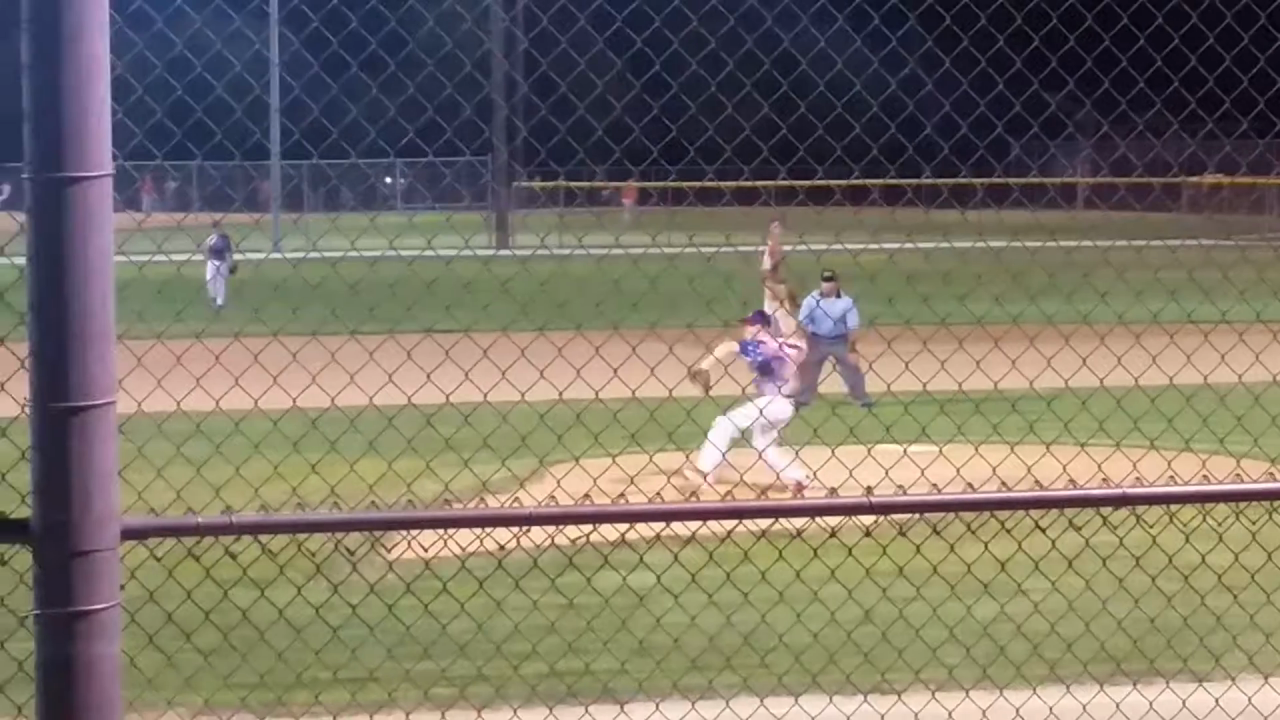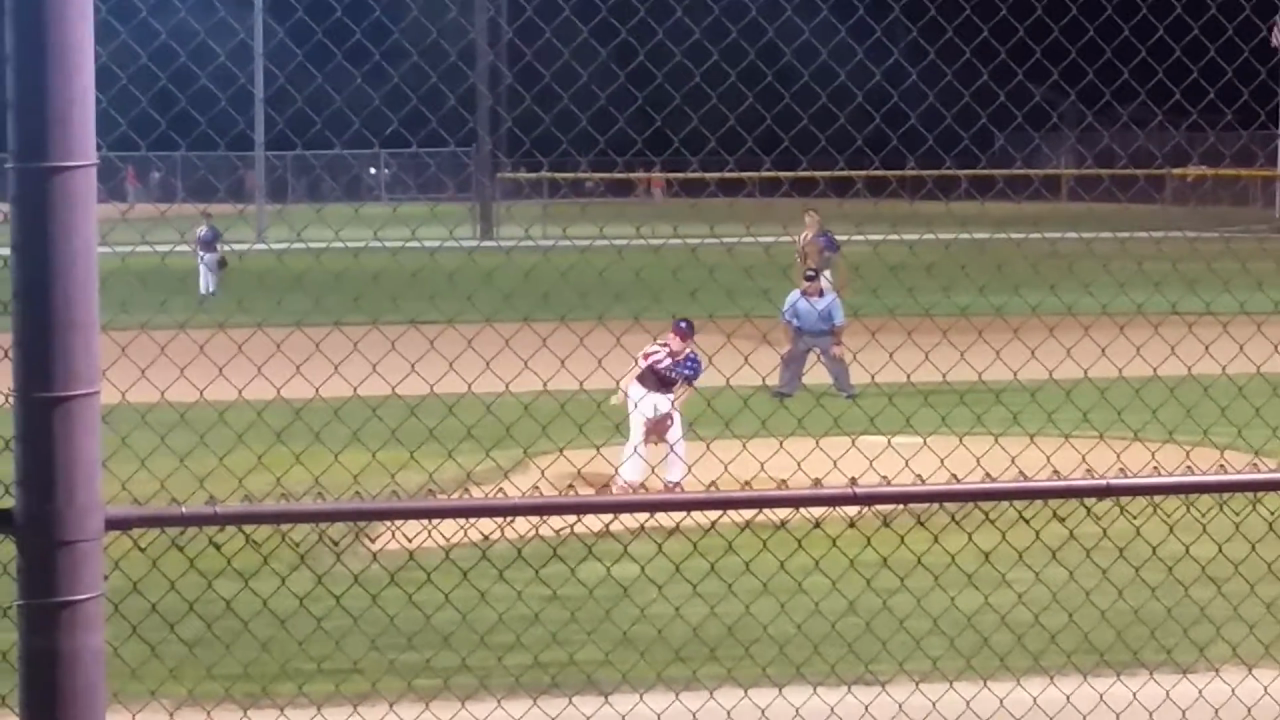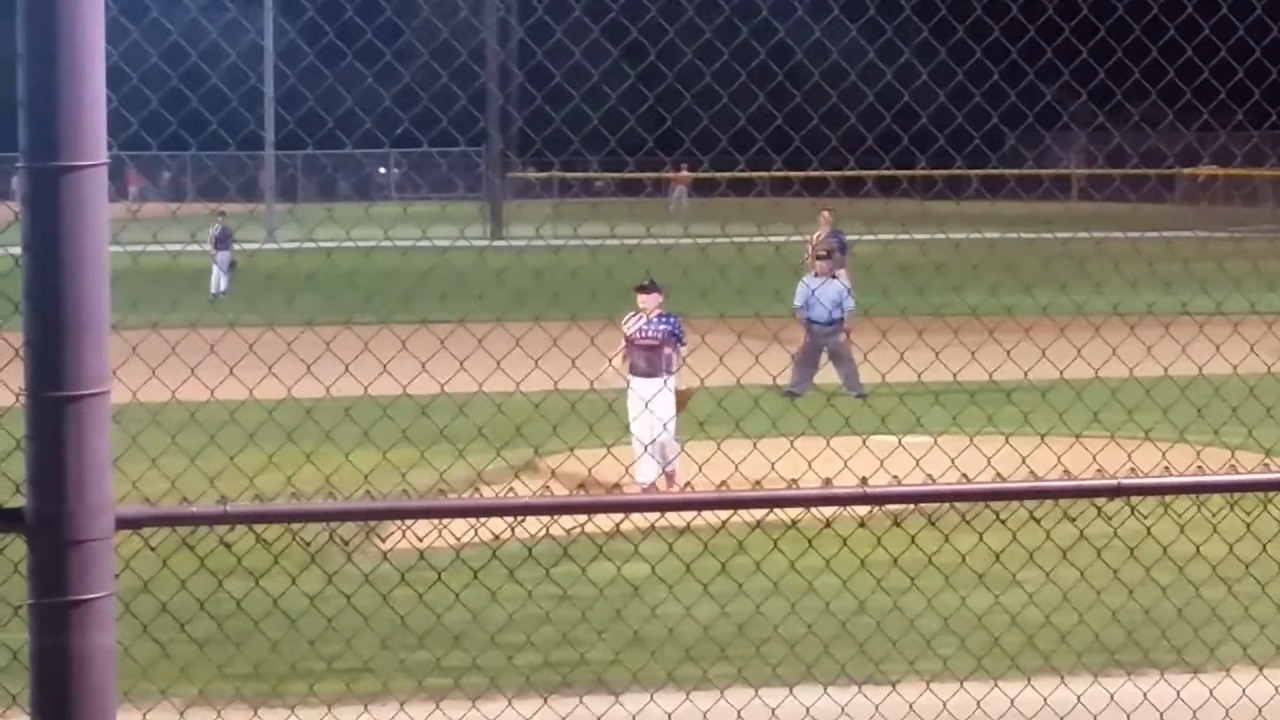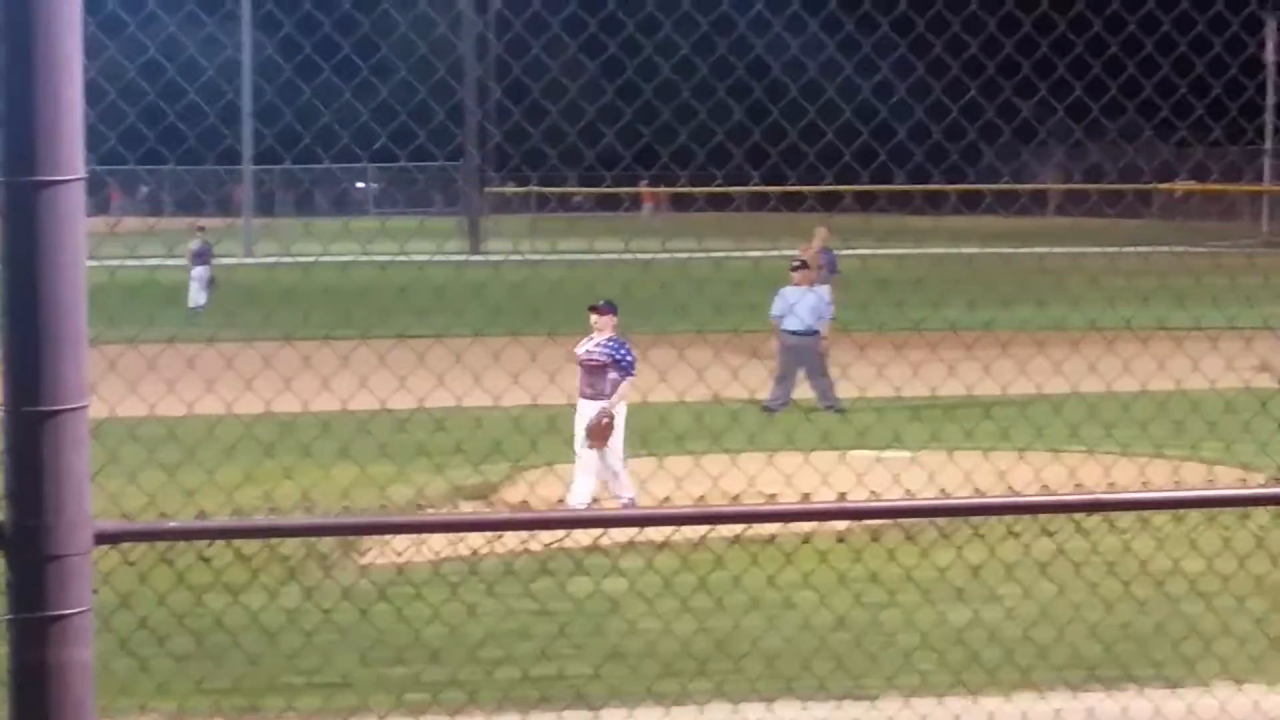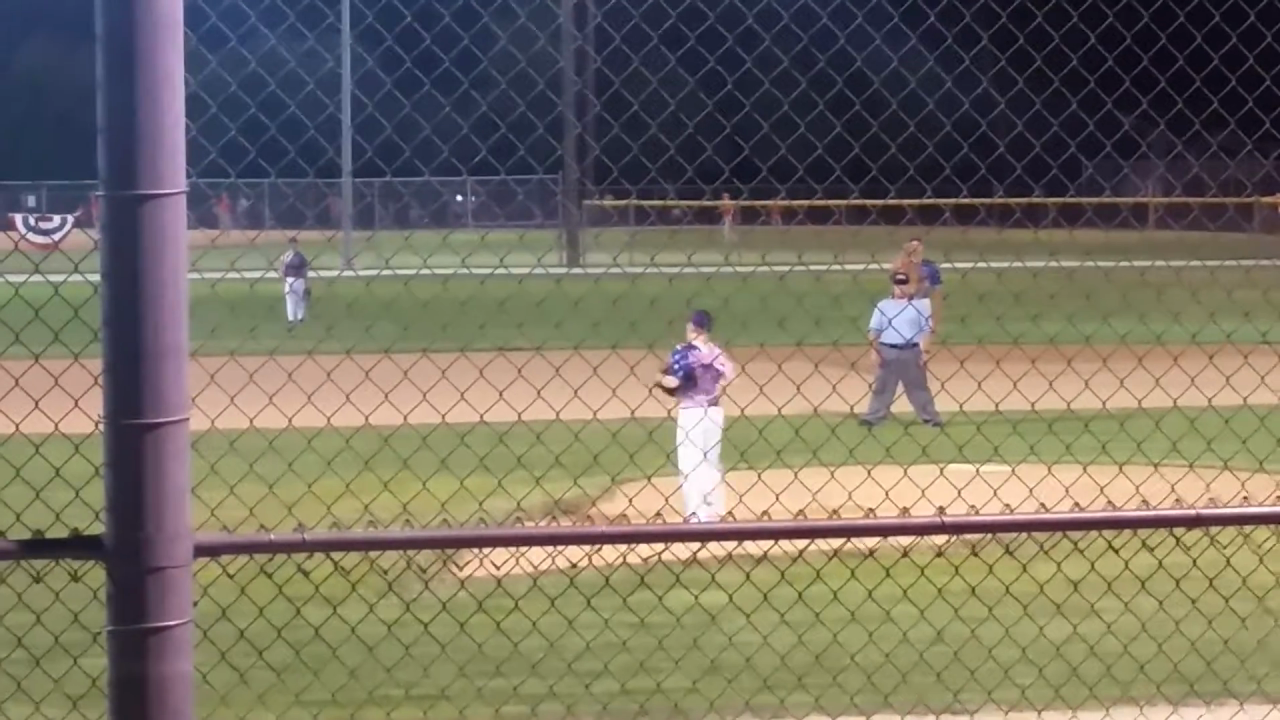
dt=1s
person 1, frame 1
left shoulder: (756, 345)
right shoulder: (778, 345)
left elbow: (729, 347)
left wrist: (706, 363)
left hip: (770, 405)
right hip: (783, 405)
left knee: (723, 426)
right knee: (766, 449)
left ankle: (702, 471)
right ankle: (799, 477)
person 1, frame 2
left shoulder: (694, 362)
right shoulder: (658, 350)
left elbow: (687, 387)
right elbow: (636, 370)
left wrist: (675, 408)
right wrist: (622, 392)
left hip: (667, 396)
right hip: (643, 392)
left knee: (676, 438)
right knee: (639, 436)
left ankle: (672, 480)
right ankle: (627, 481)
person 1, frame 3
left shoulder: (671, 321)
right shoulder: (630, 321)
left elbow: (679, 351)
right elbow: (625, 350)
left wrist: (677, 380)
right wrist: (611, 367)
left hip: (663, 384)
right hip: (637, 384)
left knee: (665, 431)
right knee: (640, 433)
left ankle: (668, 468)
right ankle: (646, 480)
person 1, frame 4
left shoulder: (620, 347)
right shoulder: (584, 345)
left elbow: (627, 381)
left wrist: (610, 408)
left hip: (609, 407)
right hip: (585, 406)
left knee: (613, 456)
right knee: (583, 456)
left ankle: (627, 499)
right ankle: (579, 504)
person 1, frame 5
left shoulder: (682, 351)
right shoulder: (717, 352)
left elbow: (672, 381)
right elbow: (729, 377)
left wrist: (661, 378)
left hip: (691, 414)
right hip: (714, 412)
left knee: (689, 466)
right knee: (711, 464)
left ankle: (695, 517)
right ankle: (715, 513)
